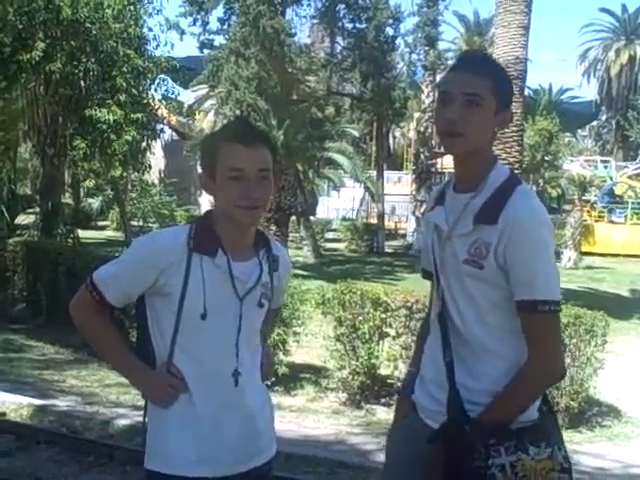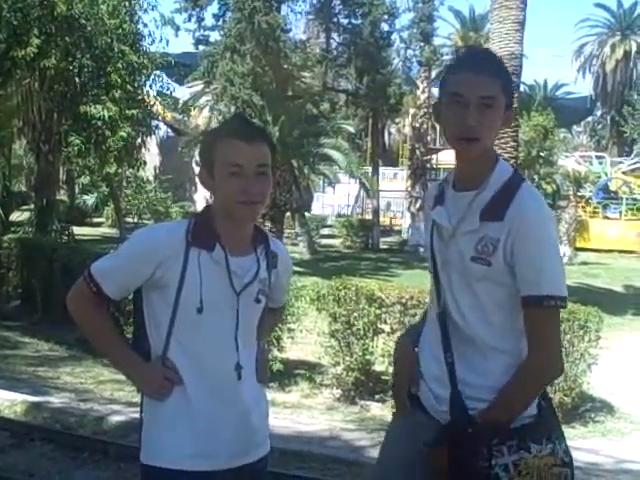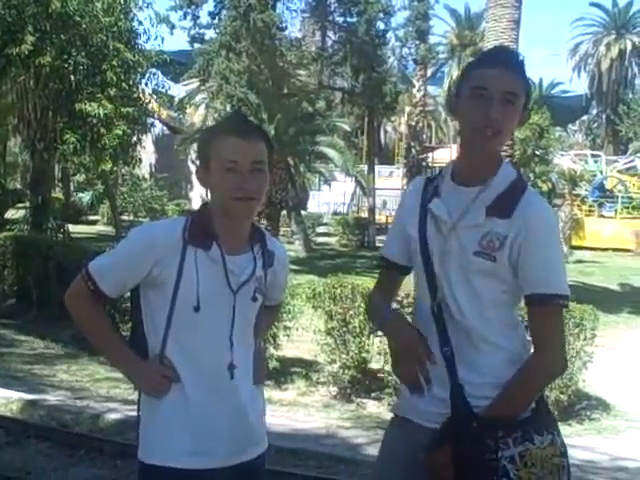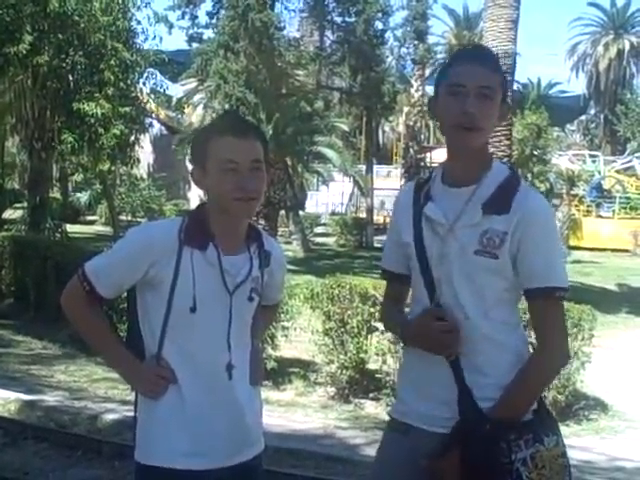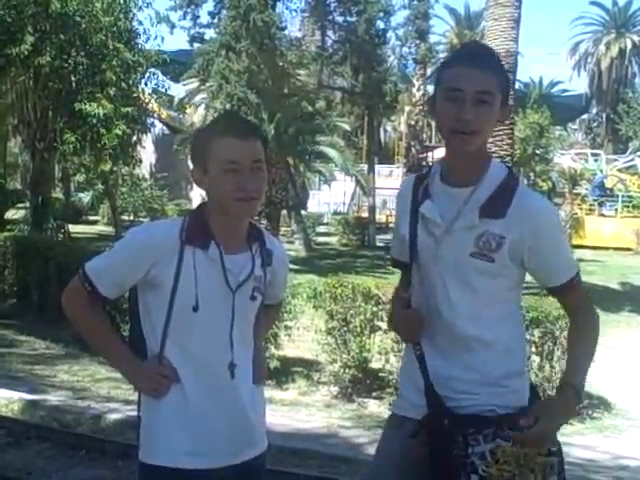
dt=0.4s
person 1, frame 1
left shoulder: (520, 214)
right shoulder: (438, 203)
left elbow: (548, 362)
left wrist: (475, 434)
right wrist: (409, 390)
left hip: (494, 429)
right hip: (427, 414)
person 1, frame 2
left shoulder: (525, 211)
right shoulder: (436, 199)
left elbow: (547, 359)
left wrist: (476, 435)
right wrist: (409, 342)
left hip: (498, 425)
right hip: (426, 405)
person 1, frame 3
left shoulder: (531, 214)
right shoulder: (419, 195)
left elbow: (551, 356)
right elbow: (380, 295)
right wrist: (395, 329)
left hip: (495, 424)
right hip: (416, 413)
person 1, frame 4
left shoulder: (527, 209)
right shoulder: (410, 201)
left elbow: (554, 348)
right wrist: (411, 329)
left hip: (497, 425)
right hip: (414, 418)
person 1, frame 5
left shoulder: (528, 210)
right shoulder: (411, 193)
left elbow: (583, 313)
left wrist: (566, 398)
right wrist: (400, 310)
left hip: (496, 415)
right hip: (415, 408)
person 2, frame 1
left shoulder: (277, 260)
right shoulder: (162, 250)
right elbow: (85, 308)
left wrist: (258, 352)
right wrist: (141, 376)
left hip: (255, 450)
person 2, frame 2
left shoulder: (276, 257)
right shoulder: (160, 244)
right elbow: (82, 300)
left wrist: (256, 348)
right wrist: (136, 369)
left hip: (250, 447)
person 2, frame 3
left shoulder: (273, 255)
right shoulder: (157, 241)
right elbow: (80, 297)
left wrist: (254, 347)
right wrist: (133, 367)
left hip: (247, 445)
person 2, frame 4
left shoulder: (270, 255)
right shoulder: (154, 242)
right elbow: (76, 299)
left wrist: (251, 348)
right wrist: (130, 368)
left hip: (243, 446)
person 2, frame 5
left shoulder: (272, 254)
right shoulder: (154, 242)
right elbow: (77, 298)
left wrist: (255, 347)
right wrist: (132, 367)
left hip: (247, 446)
